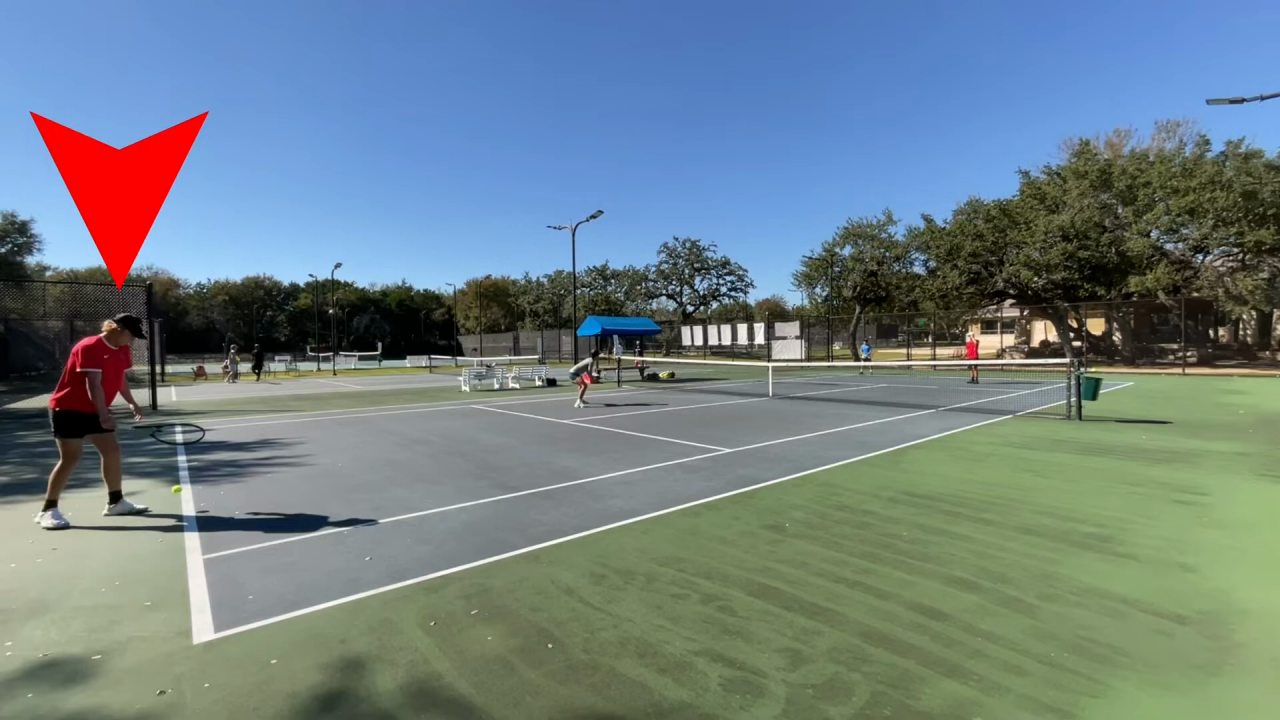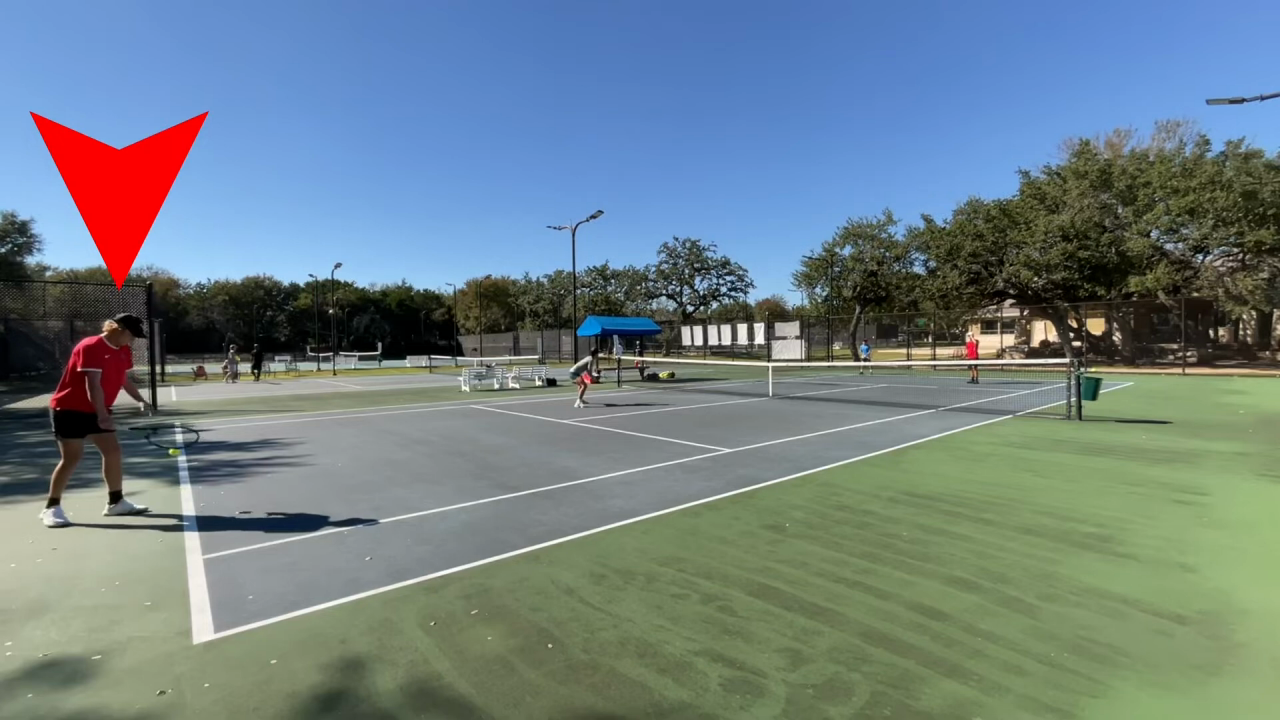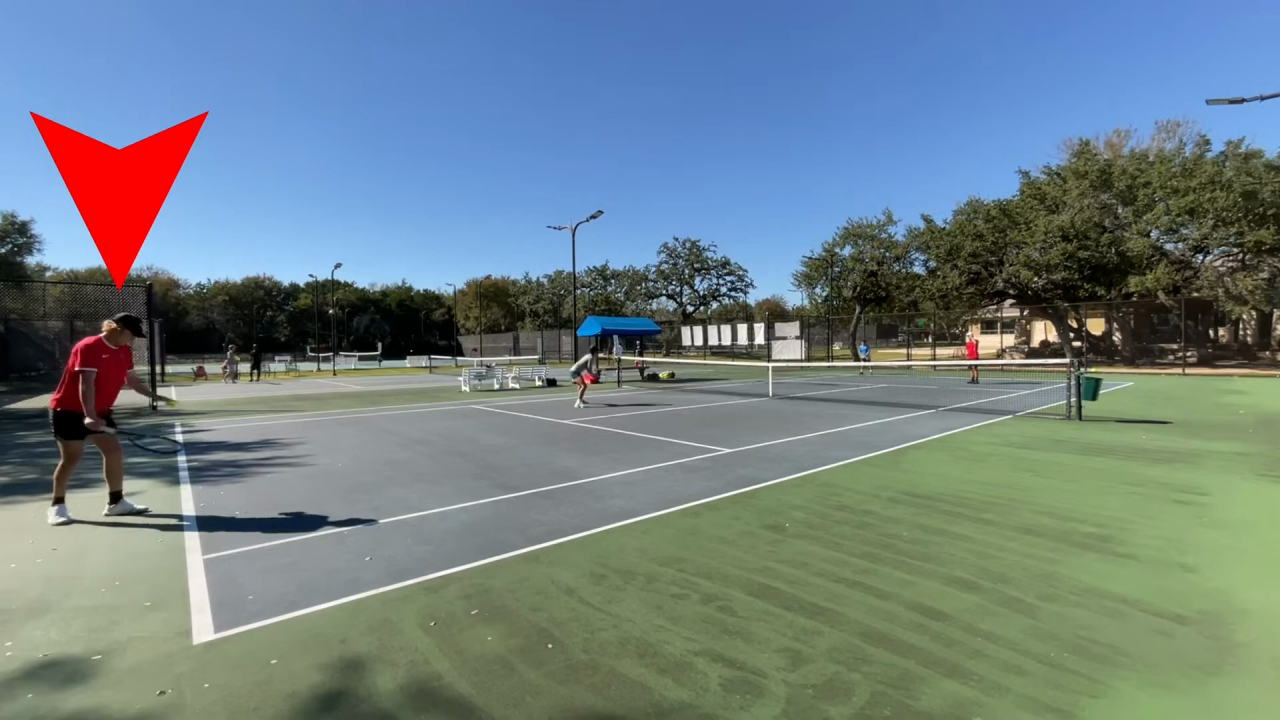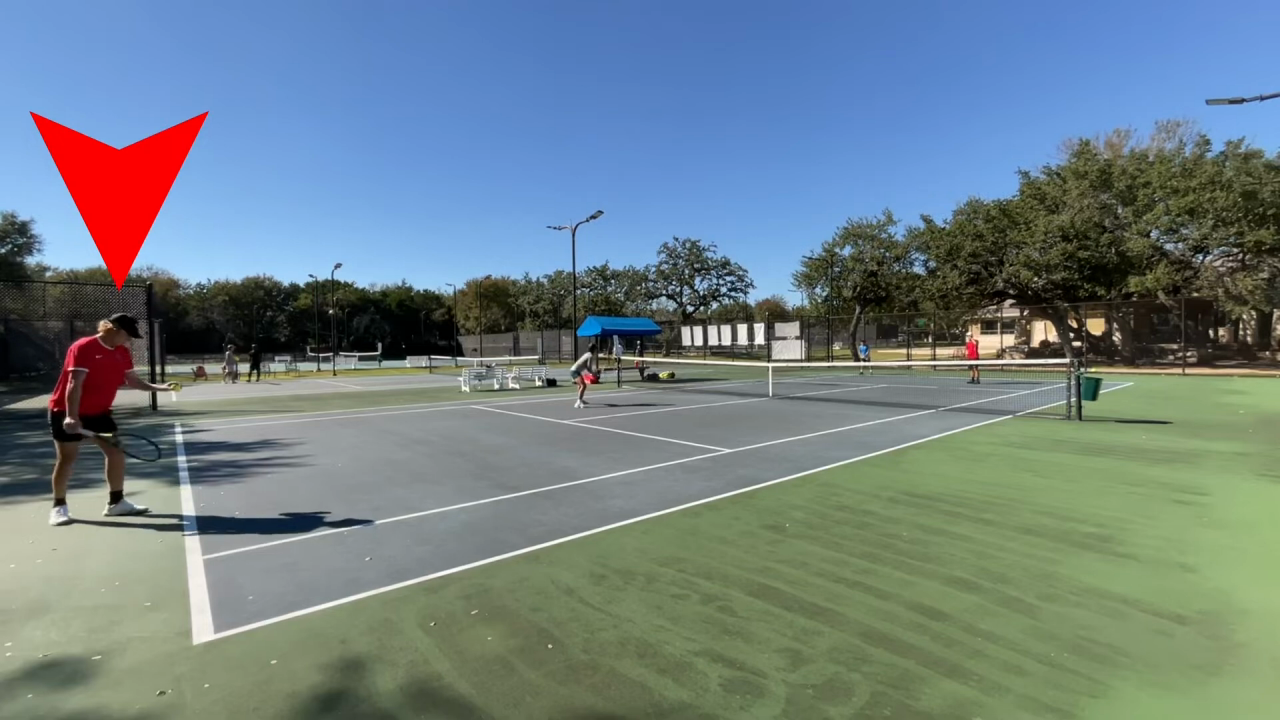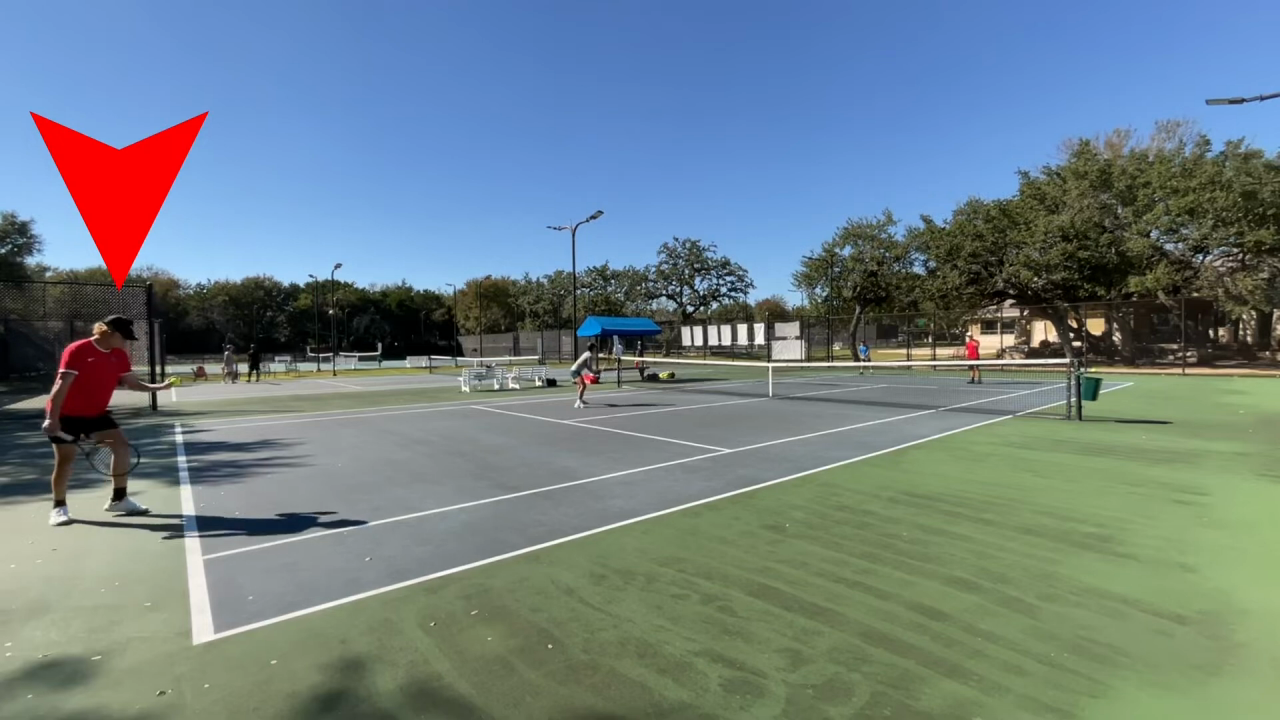
dt=0.1s
person 1, frame 1
left shoulder: (123, 351)
right shoulder: (90, 347)
left elbow: (120, 380)
right elbow: (94, 385)
left wrist: (132, 403)
right wrist: (104, 414)
left hip: (94, 411)
right hip: (68, 410)
left knee: (112, 451)
right knee: (71, 458)
left ankle: (116, 502)
right ankle: (48, 510)
person 1, frame 2
left shoulder: (124, 351)
right shoulder: (90, 347)
left elbow: (125, 380)
right elbow: (93, 385)
left wrist: (141, 400)
right wrist: (102, 414)
left hip: (95, 411)
right hip: (69, 410)
left knee: (113, 452)
right knee: (72, 458)
left ankle: (115, 502)
right ankle: (52, 507)
person 1, frame 3
left shoulder: (124, 351)
right shoulder: (89, 347)
left elbow: (131, 380)
right elbow: (86, 383)
left wrist: (154, 395)
right wrist: (89, 416)
left hip: (99, 411)
right hip: (70, 411)
left knee: (114, 452)
right knee: (72, 458)
left ankle: (115, 502)
right ankle: (57, 506)
person 1, frame 4
left shoulder: (121, 352)
right shoulder: (83, 348)
left elbow: (132, 380)
right elbow: (75, 384)
left wrist: (158, 387)
right wrist: (71, 416)
left hip: (98, 412)
right hip: (66, 412)
left knee: (117, 452)
right knee: (66, 459)
left ankle: (116, 502)
right ankle: (59, 507)
person 1, frame 5
left shoulder: (119, 355)
right shoulder: (78, 351)
left elbow: (132, 382)
right elbow: (62, 385)
left wrist: (158, 387)
right wrist: (52, 418)
left hip: (96, 413)
right hip: (66, 415)
left knee: (122, 448)
right knee: (64, 461)
left ankle: (118, 499)
right ankle: (59, 507)
